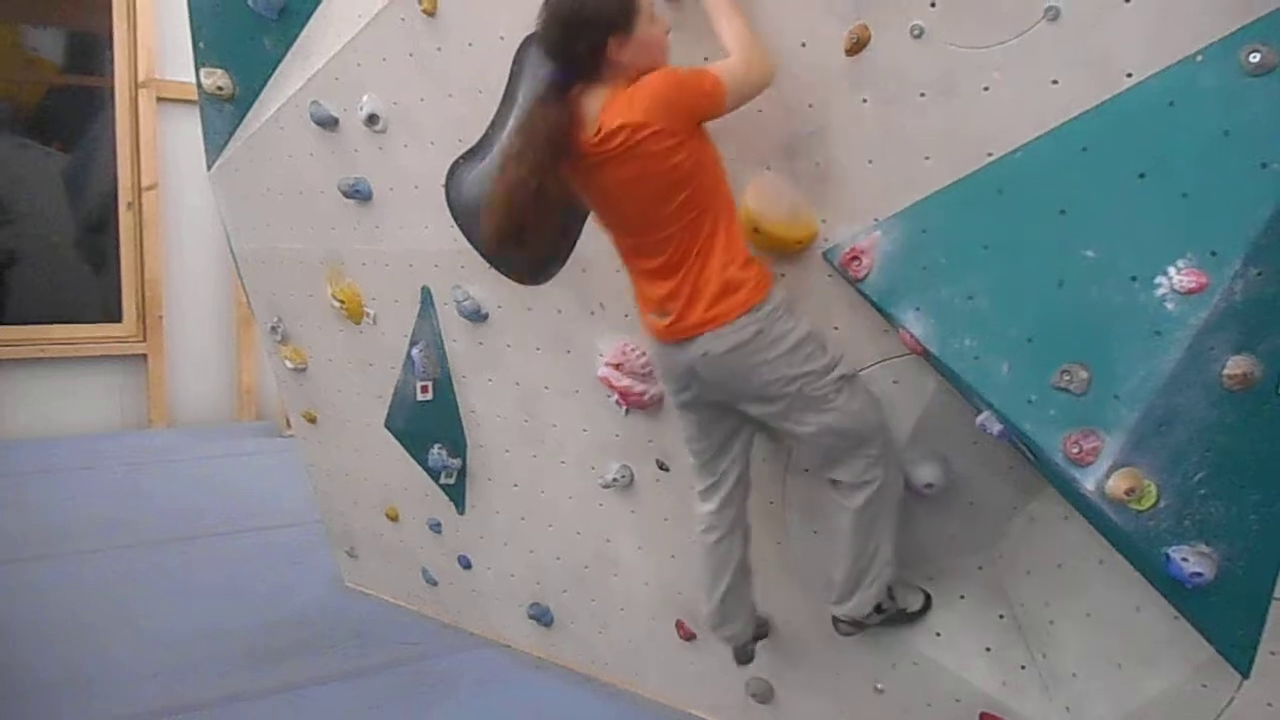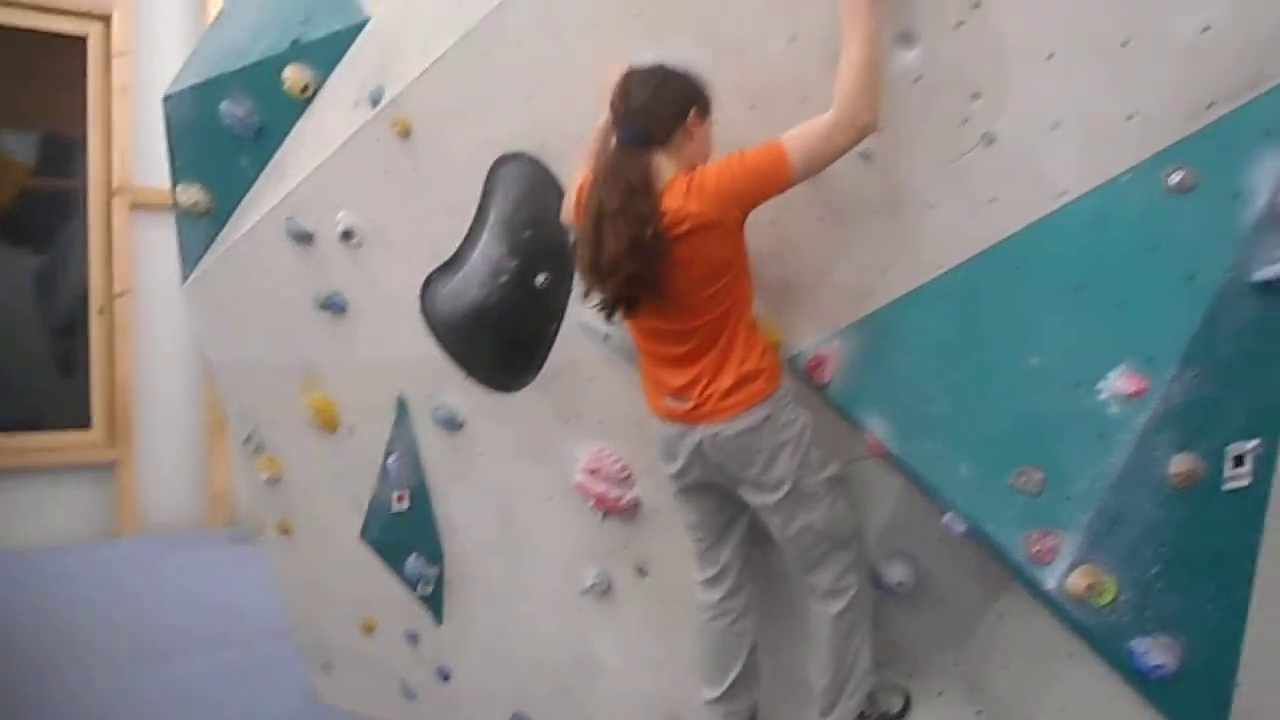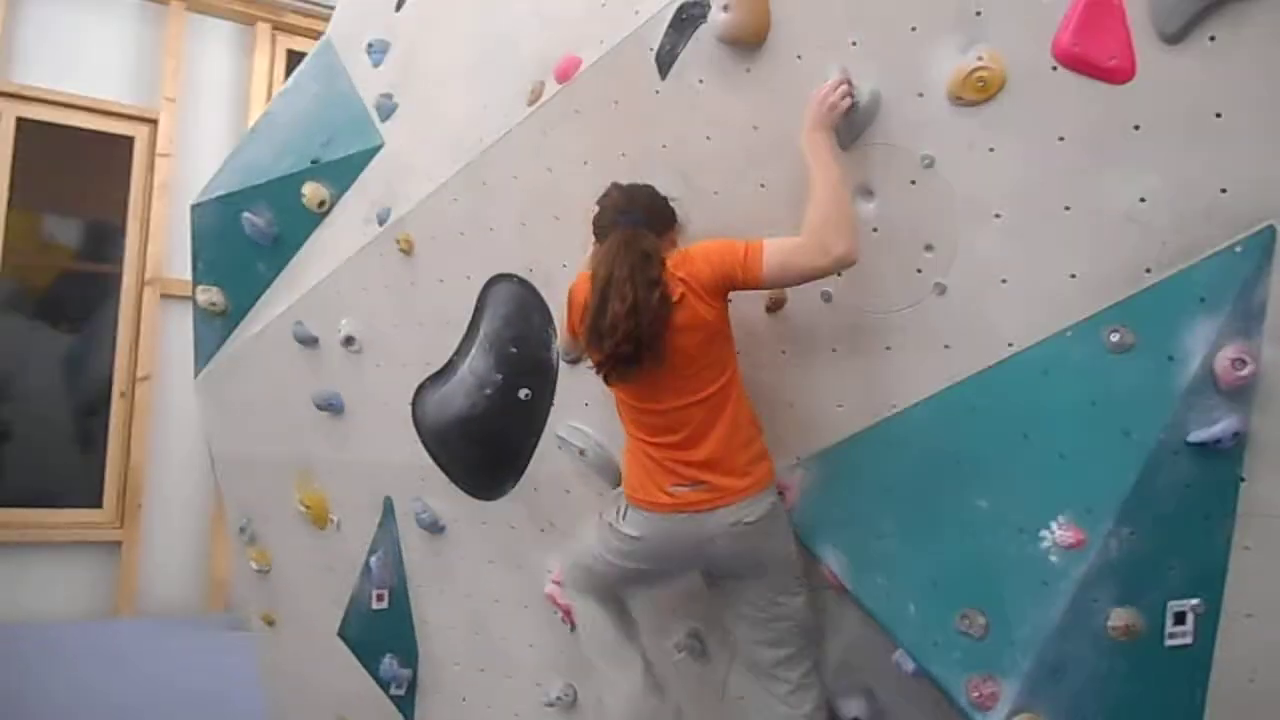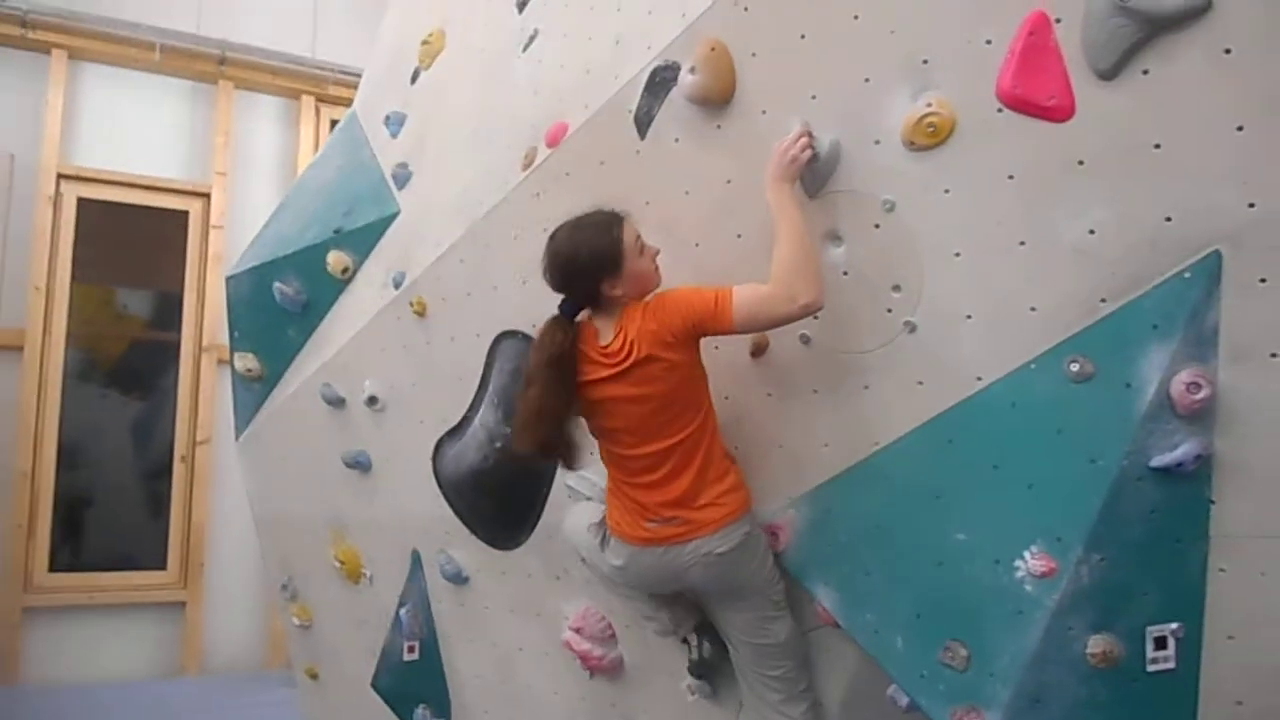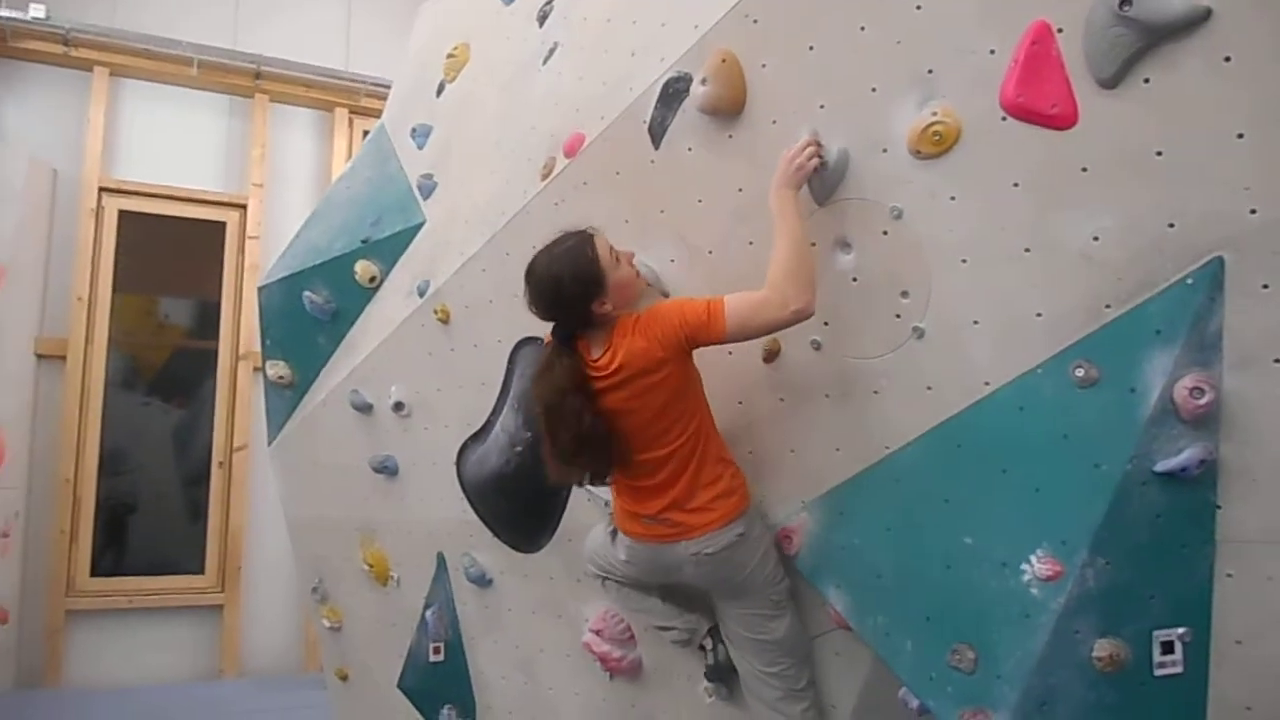
dt=0.7s
person 1, frame 1
left shoulder: (563, 127)
right shoulder: (656, 102)
right elbow: (754, 67)
left hip: (676, 347)
right hip: (745, 330)
left knee: (718, 491)
right knee: (868, 456)
left ankle: (734, 628)
right ankle: (861, 600)
person 1, frame 2
left shoulder: (603, 206)
right shoulder: (713, 193)
right elbow: (852, 116)
left wrist: (611, 124)
left hip: (678, 437)
right hip: (752, 424)
left knee: (718, 572)
right knee: (833, 568)
person 1, frame 3
left shoulder: (588, 292)
right shoulder: (701, 269)
right elbow: (834, 248)
left wrist: (603, 249)
right wrist: (816, 134)
left hip: (653, 523)
right hip: (745, 516)
left knee: (584, 578)
person 1, frame 4
left shoulder: (565, 351)
right shoulder: (669, 320)
right elbow: (801, 295)
right wrist: (780, 186)
left hip: (637, 555)
right hip: (723, 543)
left knee: (580, 524)
left ankle: (687, 625)
person 1, frame 5
left shoulder: (566, 362)
right shoulder: (658, 331)
right elbow: (791, 302)
right wrist: (784, 192)
left hip: (642, 549)
right hip: (723, 539)
left knee: (599, 553)
left ankle: (698, 634)
